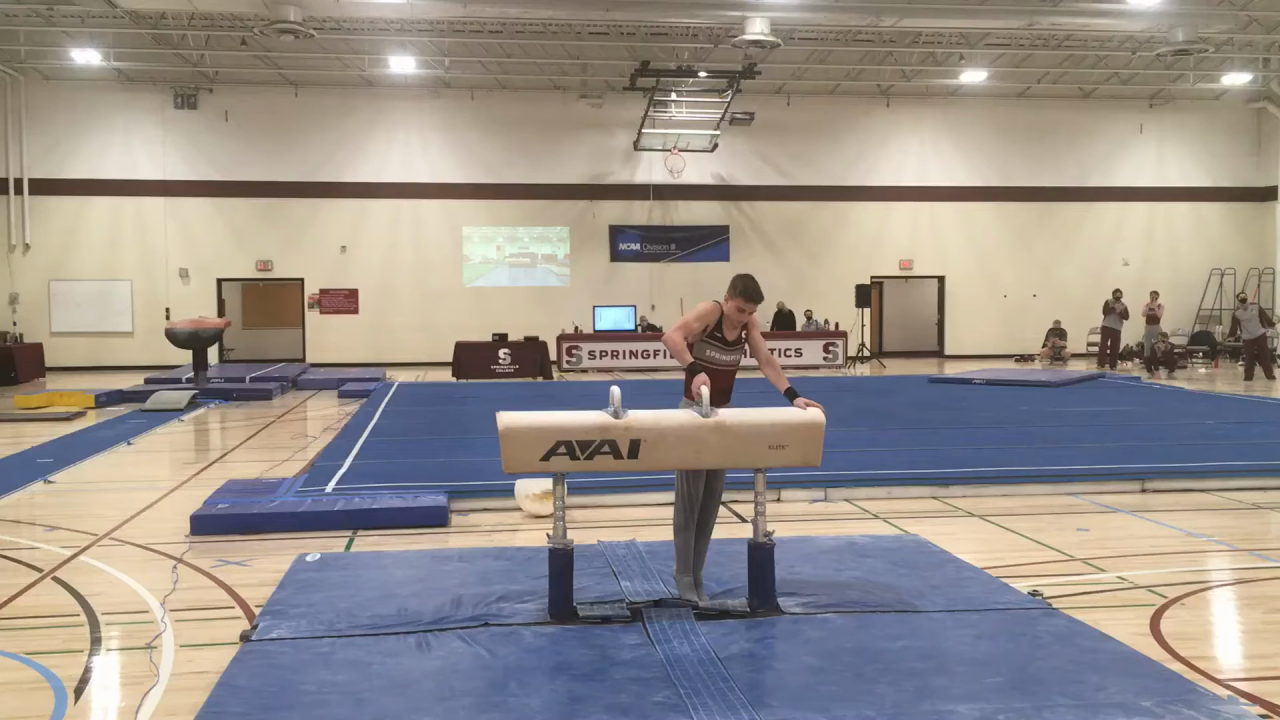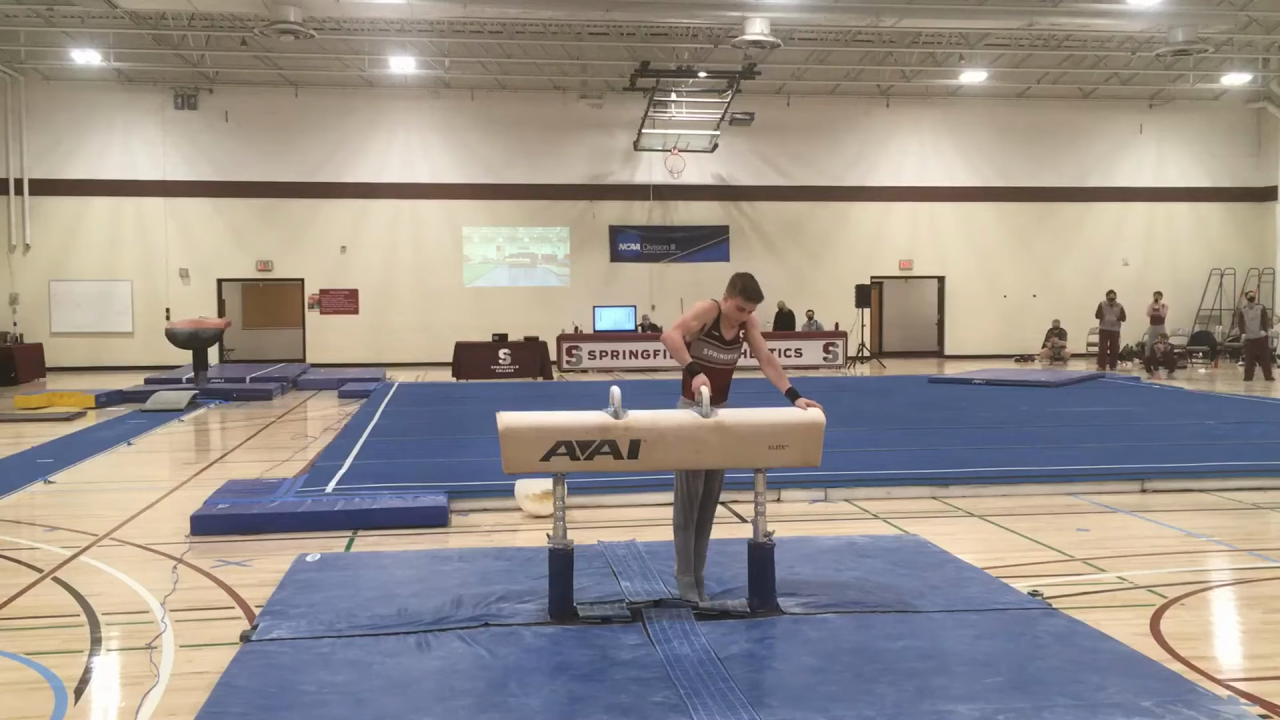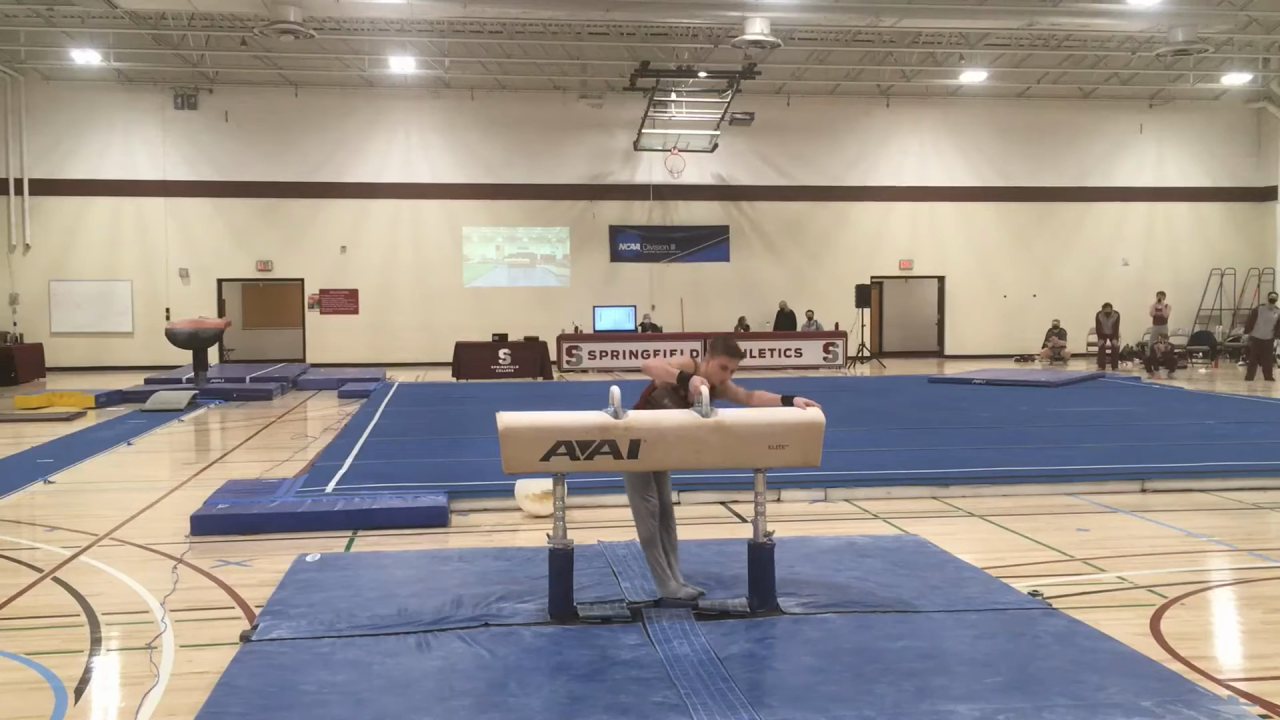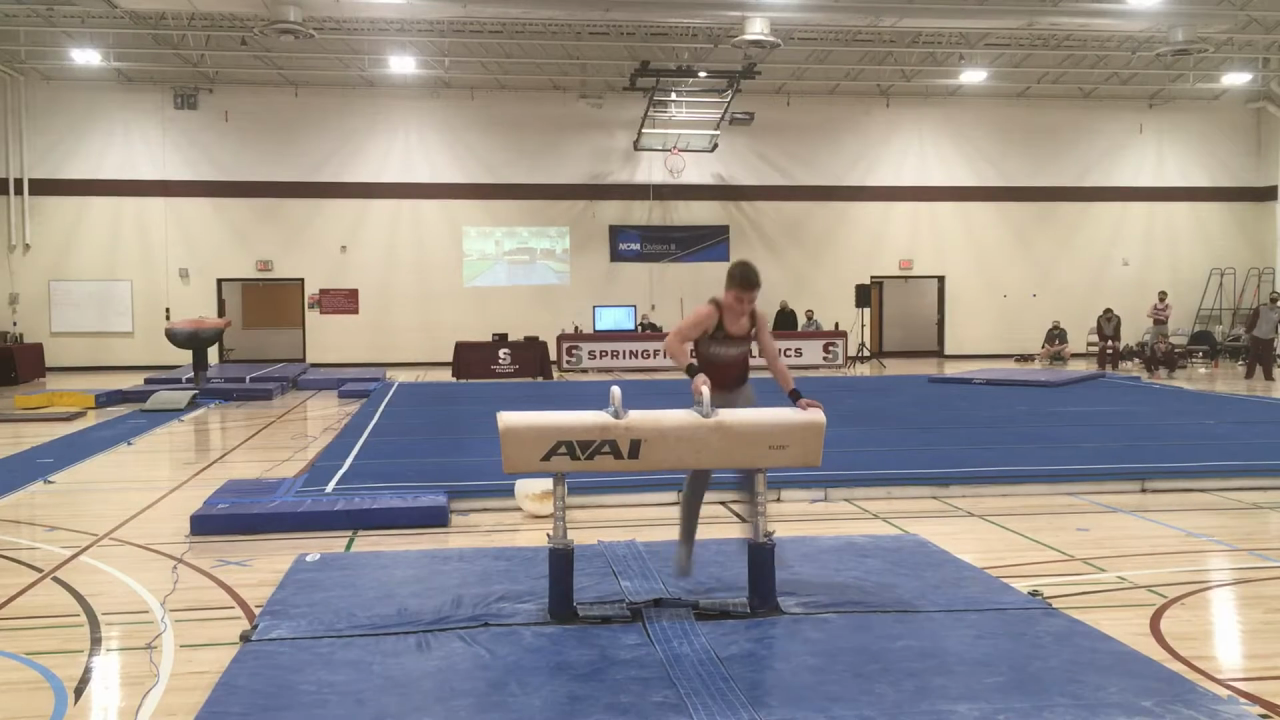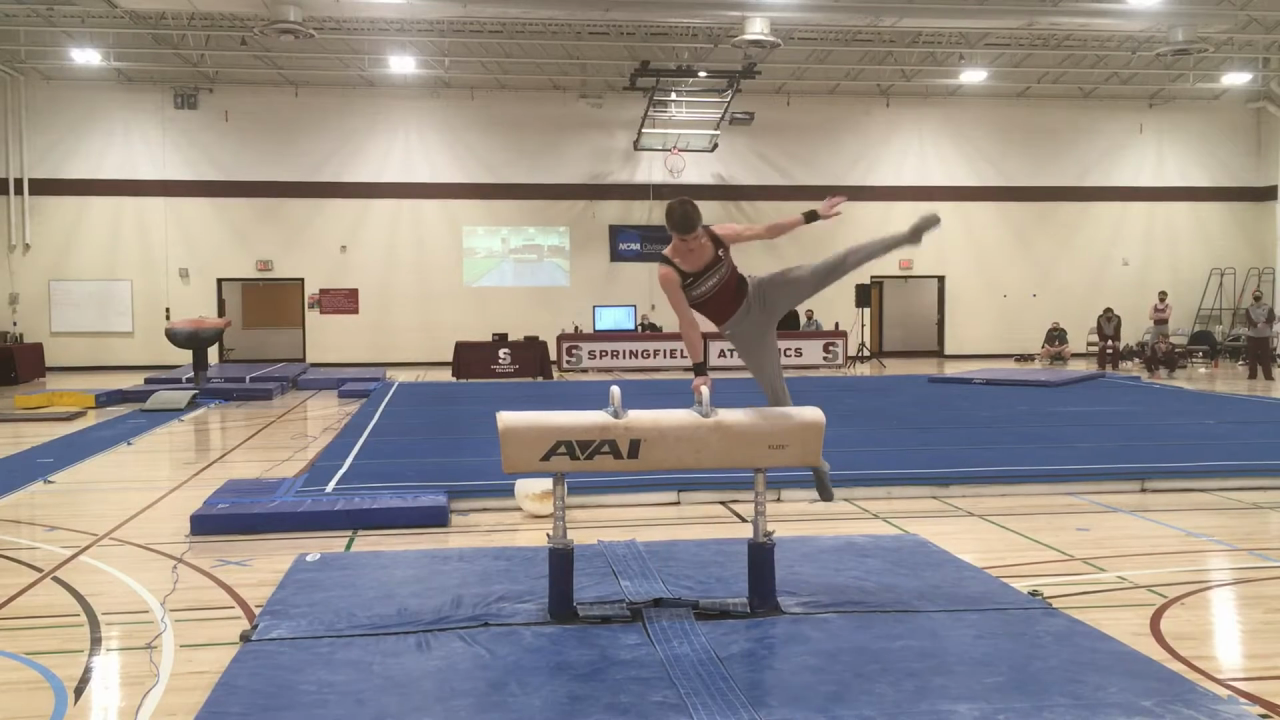
dt=0.5s
person 1, frame 1
left shoulder: (749, 324)
right shoulder: (709, 311)
left elbow: (766, 362)
right elbow: (671, 336)
left wrist: (793, 396)
right wrist: (695, 371)
right hip: (695, 411)
left knee: (711, 500)
right knee: (690, 497)
left ankle: (696, 576)
right ankle: (684, 577)
person 1, frame 2
left shoulder: (748, 323)
right shoulder: (707, 310)
left elbow: (767, 361)
right elbow: (669, 335)
left wrist: (793, 395)
right wrist: (693, 371)
left hip: (720, 411)
right hip: (692, 410)
left knee: (710, 498)
right knee: (689, 496)
left ankle: (697, 576)
right ankle: (685, 577)
person 1, frame 3
left shoulder: (718, 387)
right shoulder: (686, 367)
left elbow: (750, 396)
right elbow: (648, 366)
left wrist: (789, 400)
right wrist: (686, 379)
left knee: (665, 507)
right knee: (647, 506)
left ankle: (674, 579)
right ankle: (668, 583)
person 1, frame 4
left shoulder: (757, 317)
right shoulder: (708, 313)
left elbow: (772, 359)
right elbow: (672, 342)
left wrist: (796, 397)
right wrist: (695, 374)
left hip: (741, 396)
right hip: (708, 400)
left knee: (753, 468)
right knee: (700, 476)
right ankle: (685, 546)
person 1, frame 5
left shoulder: (717, 235)
right shoulder: (667, 271)
left elbow: (765, 231)
right elbow: (688, 323)
left wrist: (813, 215)
right wrist: (699, 371)
left hip: (760, 295)
right hip: (741, 326)
left knee: (836, 265)
right knee: (778, 398)
left ankle: (907, 236)
right ankle: (815, 464)
